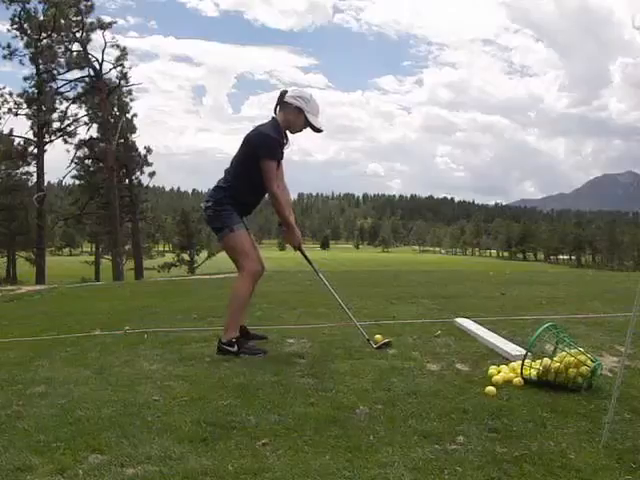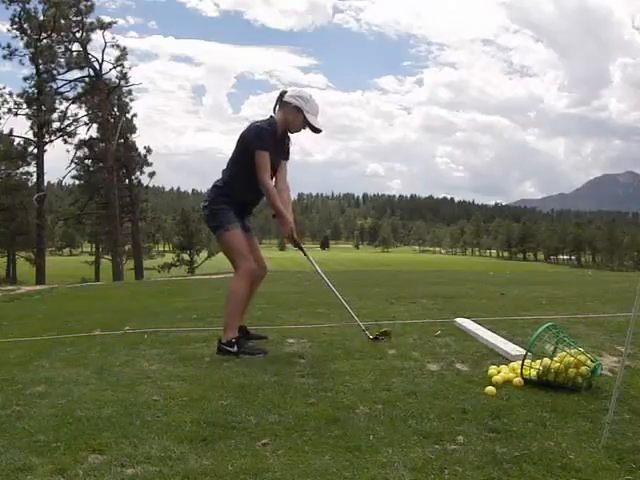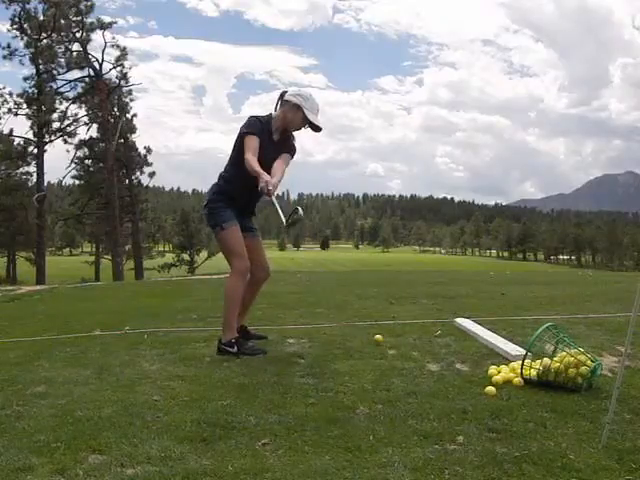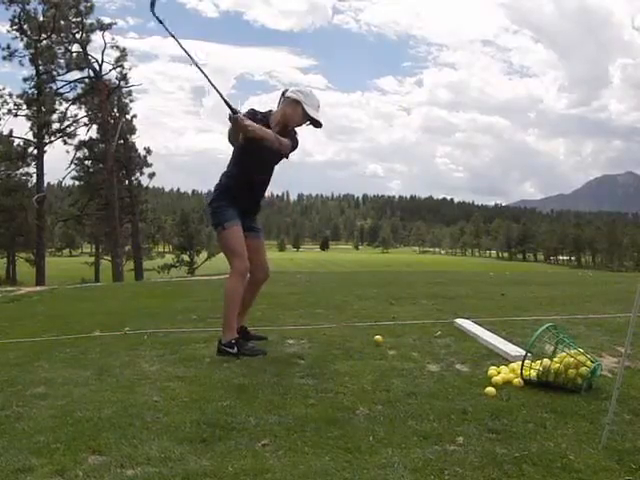
dt=0.4s
person 1, frame 1
left shoulder: (276, 138)
right shoulder: (267, 136)
left elbow: (281, 185)
right elbow: (272, 188)
left wrist: (292, 224)
right wrist: (290, 227)
left hip: (232, 209)
right hip: (223, 207)
left knee: (256, 268)
right knee: (250, 268)
left ankle: (237, 327)
right ankle: (228, 340)
person 1, frame 2
left shoulder: (282, 142)
right shoulder: (260, 130)
left elbow: (282, 184)
right elbow: (264, 180)
left wrist: (289, 219)
right wrist: (283, 217)
left hip: (237, 210)
right hip: (221, 205)
left knee: (258, 270)
right knee: (245, 268)
left ankle: (237, 327)
right ankle: (228, 340)
person 1, frame 3
left shoulder: (288, 144)
right shoulder: (255, 124)
left elbow: (279, 169)
right elbow: (248, 158)
left wrist: (273, 183)
right wrist: (262, 176)
left hip: (243, 210)
right hip: (222, 203)
left knee: (261, 271)
right knee: (241, 267)
left ankle: (237, 326)
right ankle: (228, 340)
person 1, frame 4
left shoulder: (290, 139)
right shoulder: (254, 115)
left elbow: (274, 141)
right elbow: (234, 138)
left wrist: (252, 129)
right wrist: (236, 126)
left hip: (249, 209)
right hip: (226, 202)
left knee: (260, 272)
right knee: (240, 267)
left ankle: (238, 327)
right ankle: (228, 340)
